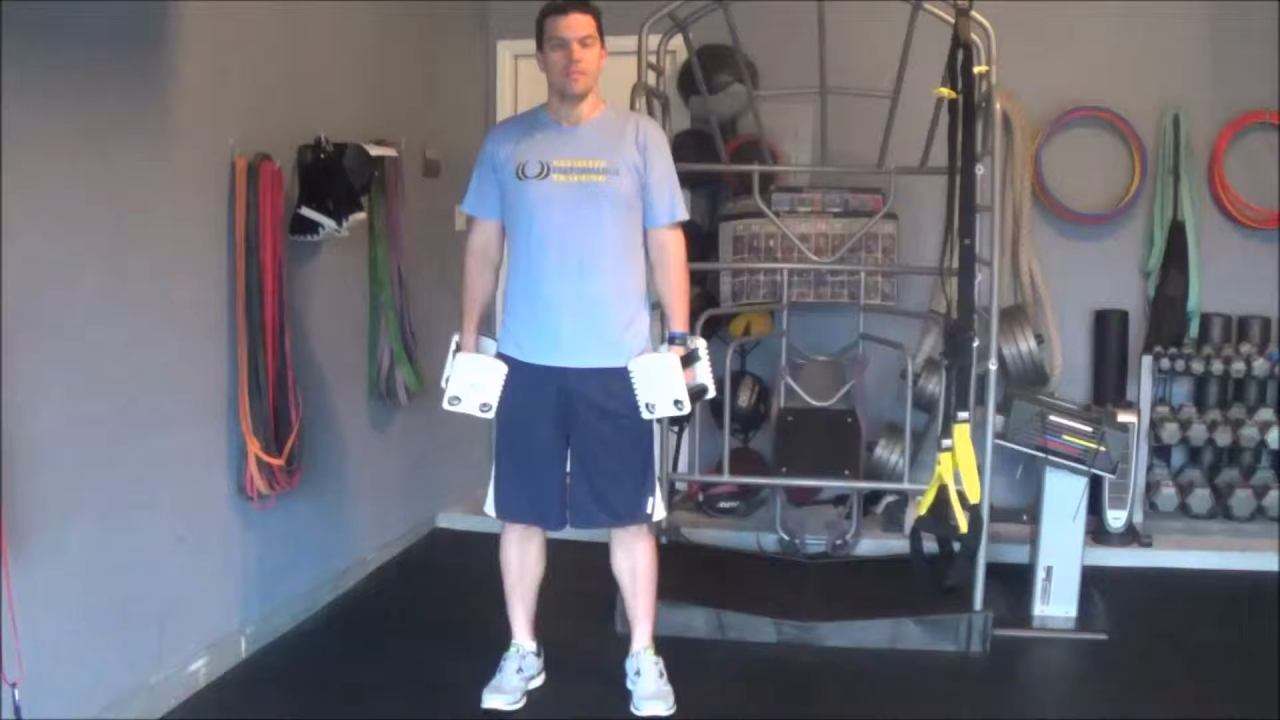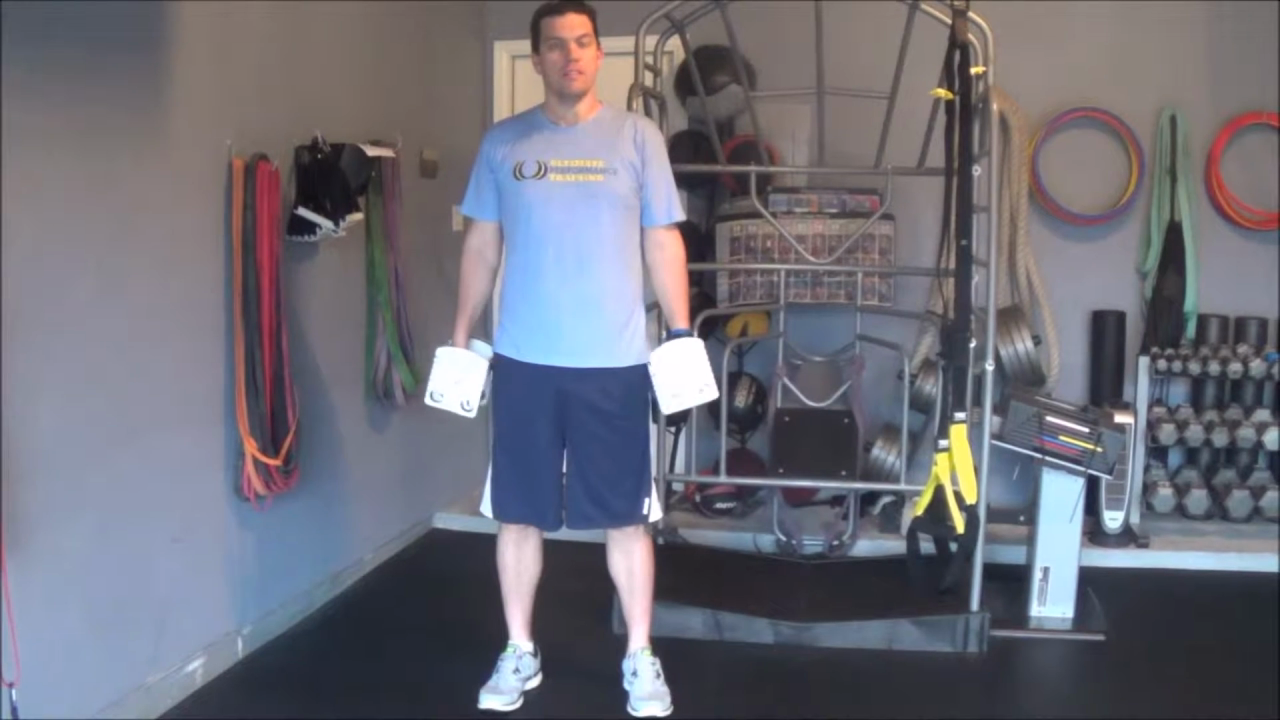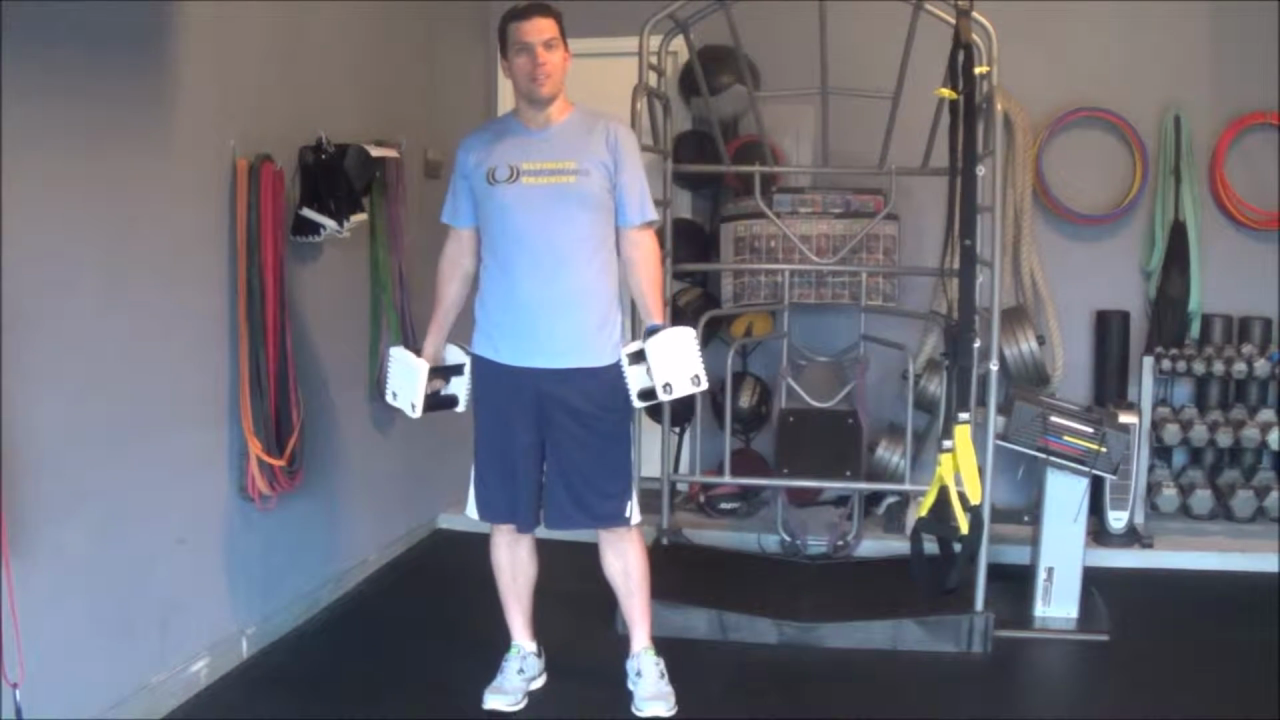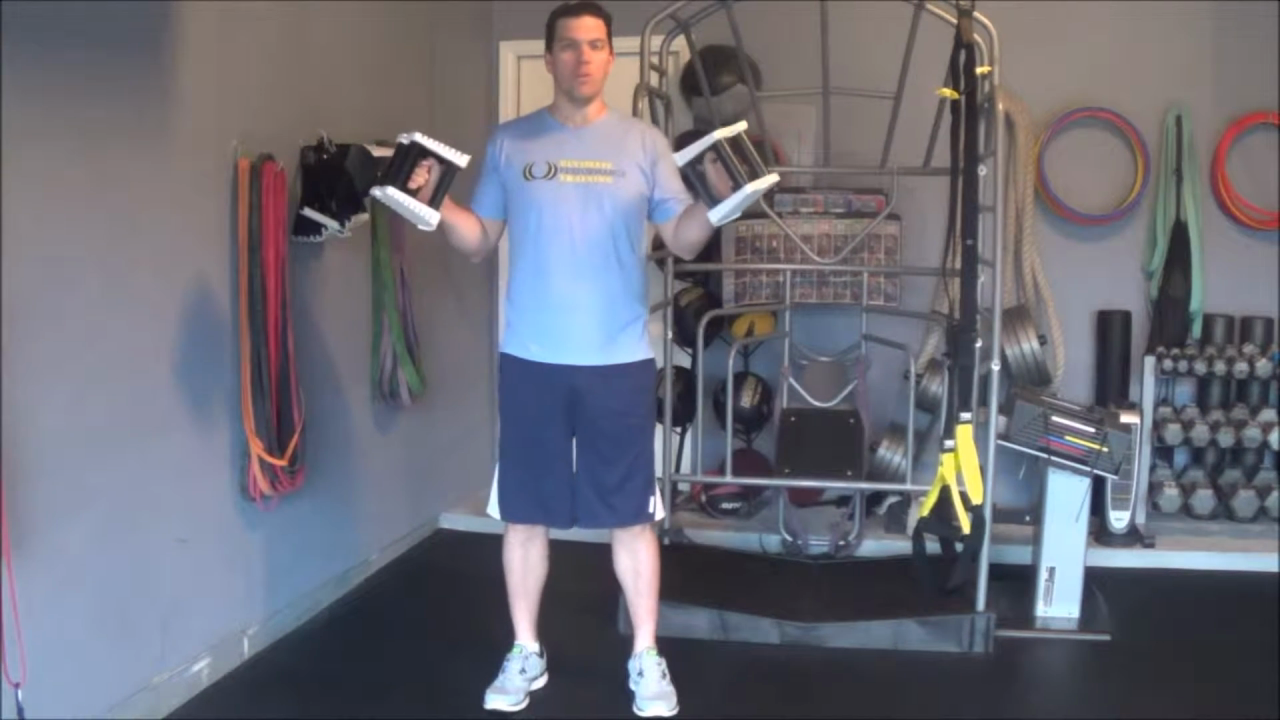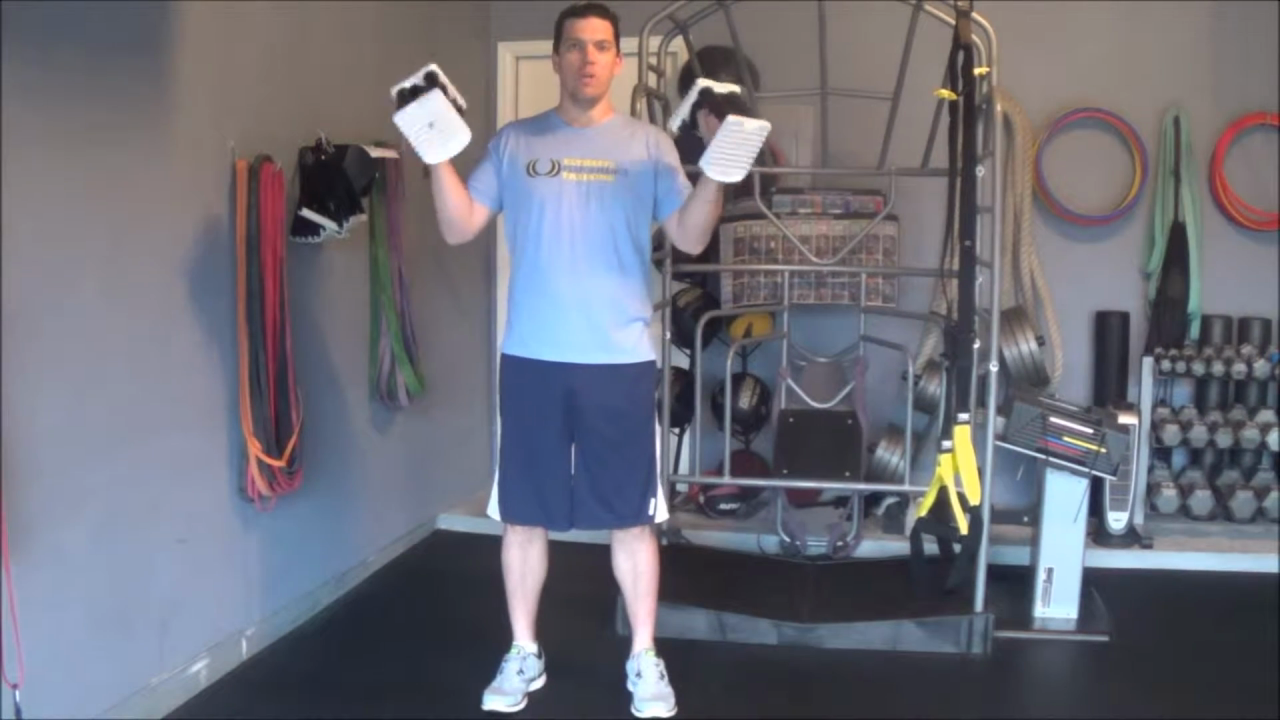
dt=1s
person 1, frame 1
left shoulder: (639, 136)
right shoulder: (505, 142)
left elbow: (666, 242)
right elbow: (483, 243)
left wrist: (679, 339)
right wrist: (468, 337)
left hip: (617, 361)
right hip: (525, 359)
left knee: (629, 515)
right knee: (520, 512)
left ankle: (643, 657)
right ankle: (522, 652)
person 1, frame 2
left shoulder: (636, 136)
right shoulder: (502, 142)
left elbow: (662, 241)
right elbow: (481, 244)
left wrist: (682, 334)
right wrist: (459, 336)
left hip: (613, 363)
right hip: (522, 361)
left knee: (624, 516)
right knee: (517, 513)
left ankle: (640, 657)
right ankle: (519, 652)
person 1, frame 3
left shoulder: (610, 138)
right shoulder: (477, 149)
left elbow: (638, 239)
right elbow: (459, 253)
left wrist: (657, 329)
right wrist: (431, 344)
left hip: (592, 364)
right hip: (502, 363)
left knee: (613, 515)
right knee: (508, 516)
left ankle: (643, 658)
right ankle: (523, 654)
person 1, frame 4
left shoulder: (644, 142)
right shoulder: (509, 143)
left elbow: (682, 240)
right elbow: (479, 240)
right wrist: (431, 202)
left hip: (619, 360)
right hip: (531, 358)
left knee: (631, 514)
right knee: (524, 513)
left ankle: (646, 657)
right ankle: (525, 652)
person 1, frame 5
left shoulder: (648, 143)
right shoulder: (513, 142)
left elbow: (691, 239)
right elbow: (458, 228)
left hip: (620, 361)
right hip: (531, 358)
left knee: (631, 517)
right knee: (523, 513)
left ankle: (644, 659)
right ankle: (523, 654)
